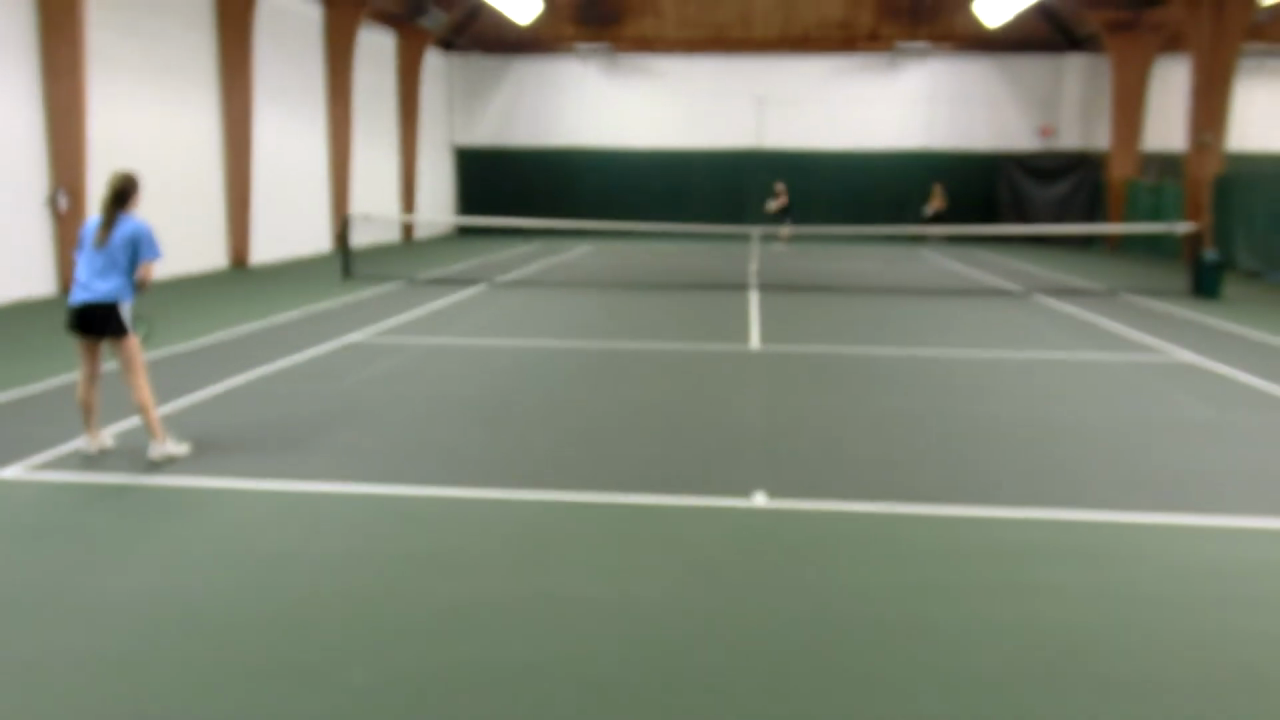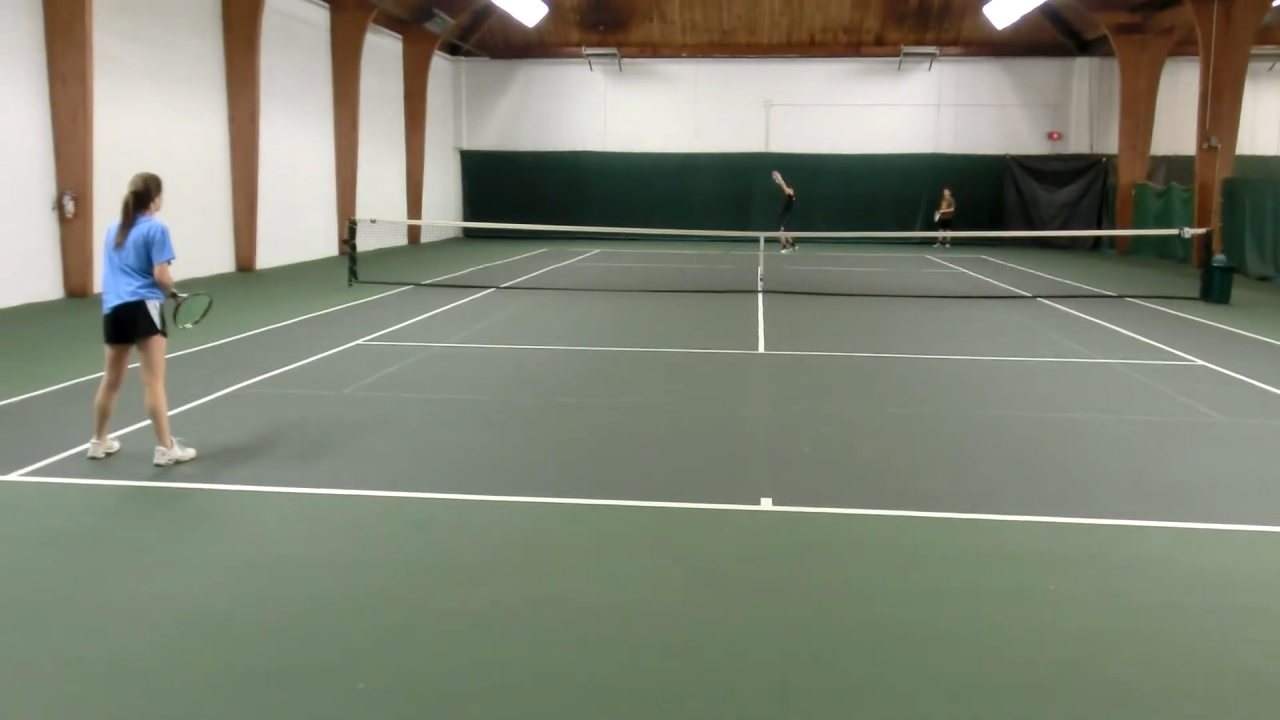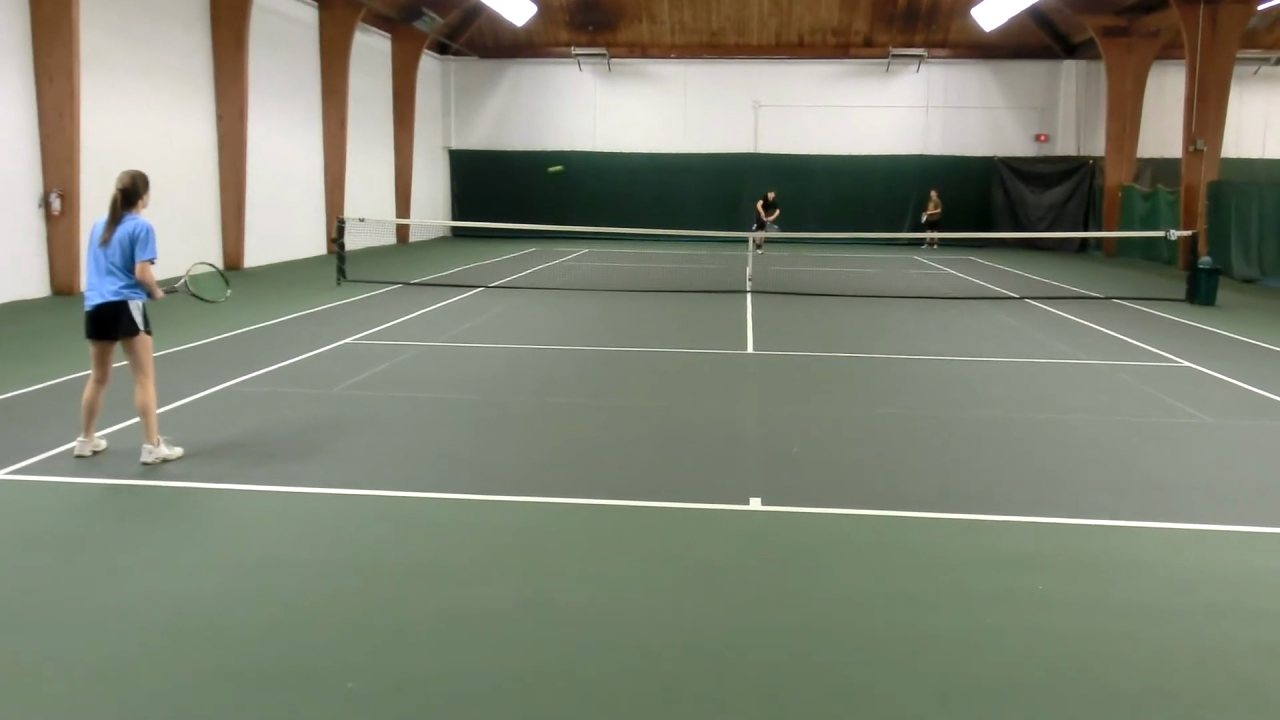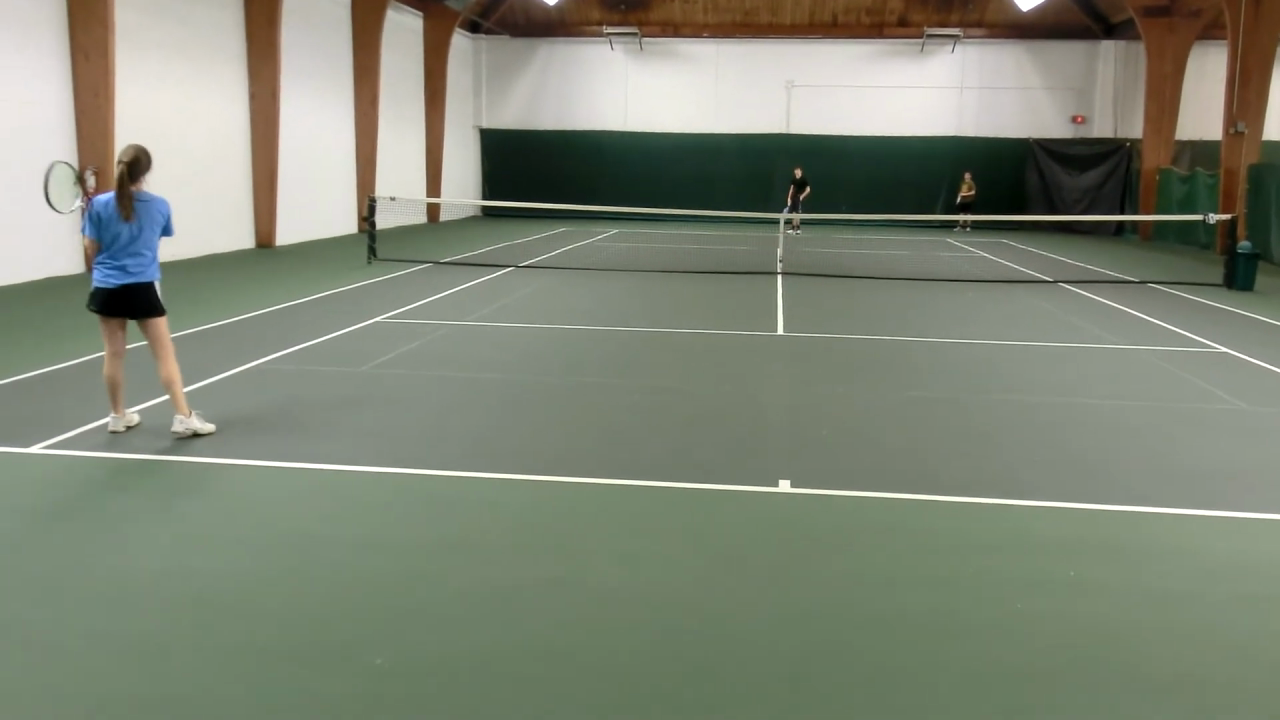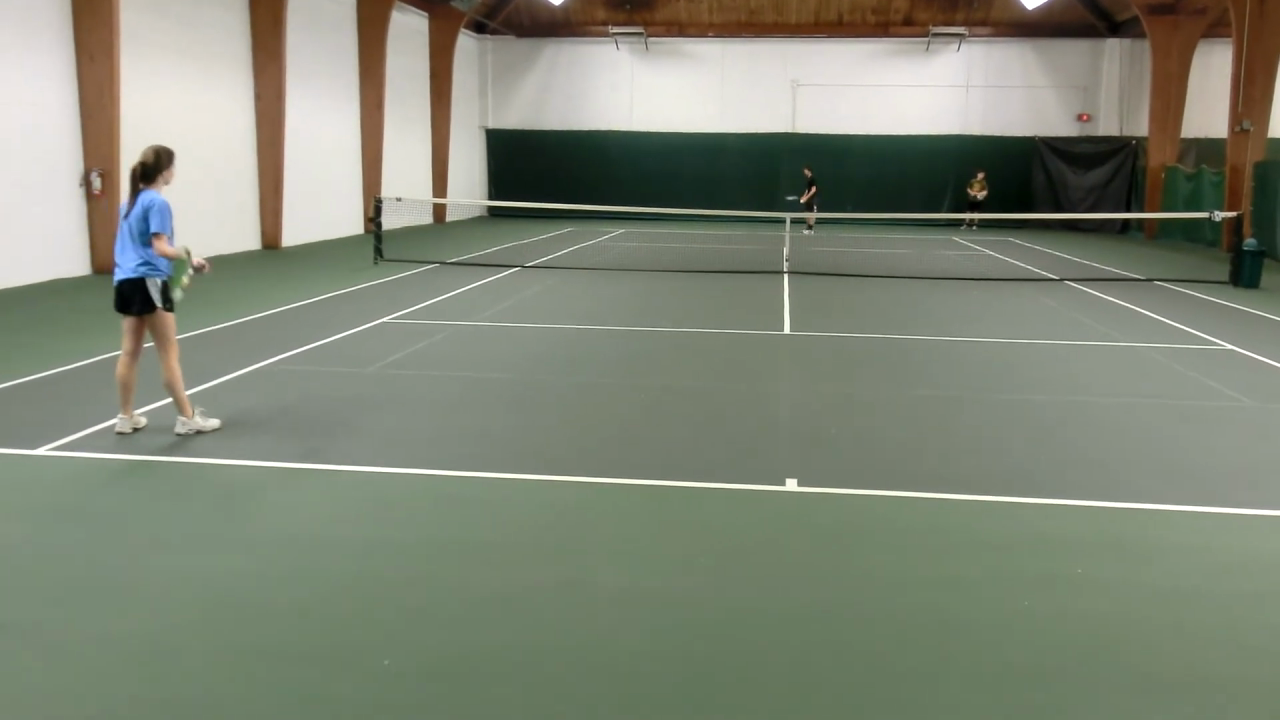
dt=1s
person 1, frame 1
left shoulder: (90, 225)
right shoulder: (138, 229)
left elbow: (80, 263)
right elbow: (144, 277)
left hip: (80, 304)
right hip: (112, 305)
left knee: (89, 373)
right knee: (136, 376)
left ankle: (92, 437)
right ankle: (158, 441)
person 1, frame 2
left shoulder: (114, 229)
right shoulder: (155, 229)
right elbow: (161, 276)
right wrist: (170, 292)
left hip: (113, 309)
right hip: (142, 307)
left knee: (111, 379)
right knee: (153, 381)
left ankle: (99, 441)
right ankle: (165, 447)
person 1, frame 3
left shoulder: (100, 225)
right shoulder: (141, 228)
left elbow: (96, 268)
right elbow: (142, 274)
right wrist: (155, 291)
left hip: (95, 307)
right hip: (125, 306)
left knee: (98, 377)
right knee: (144, 379)
left ankle: (86, 439)
right ankle: (152, 446)
person 1, frame 4
left shoulder: (100, 204)
right shoulder: (160, 206)
left elbow: (91, 249)
left hip: (107, 287)
right hip: (144, 287)
left knee: (114, 353)
right knee: (165, 353)
left ankle: (118, 415)
right ankle: (184, 417)
person 1, frame 5
left shoulder: (132, 200)
right shoulder: (156, 202)
right elbow: (159, 247)
right wrist: (190, 259)
left hip: (125, 281)
right hip: (148, 280)
left knee: (130, 351)
right knee: (168, 353)
left ankle: (125, 417)
right ankle: (187, 417)
